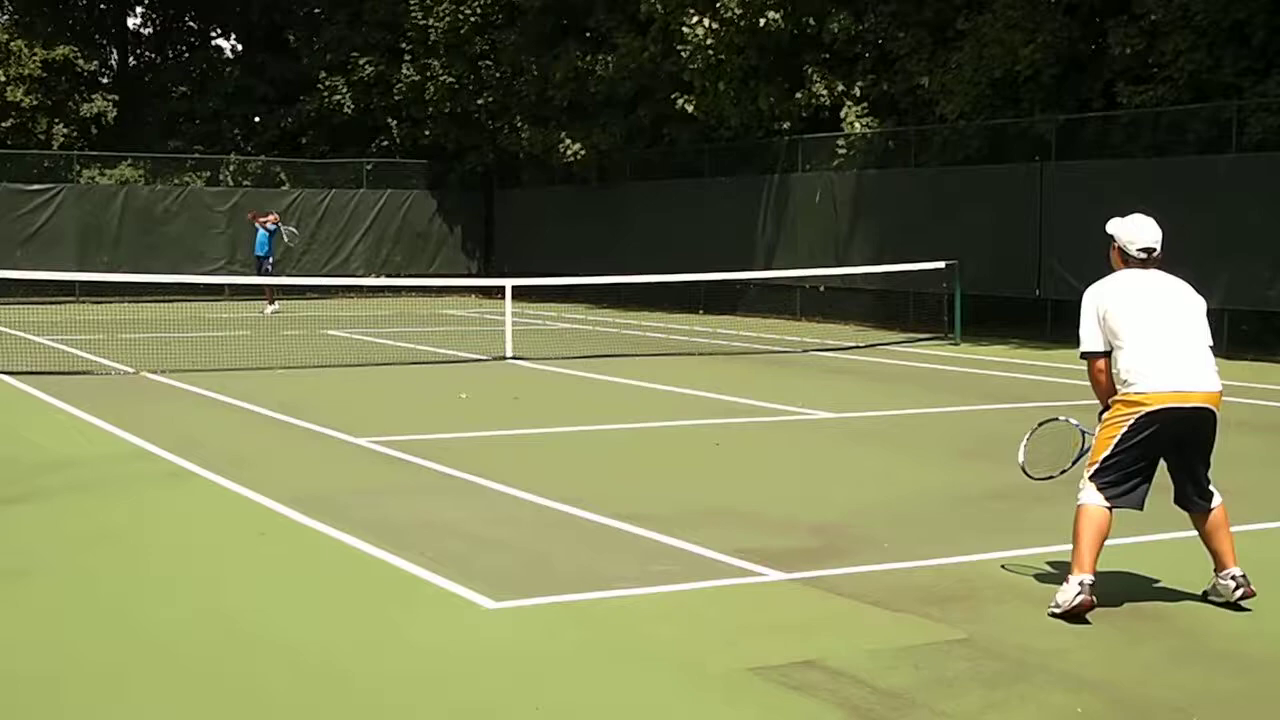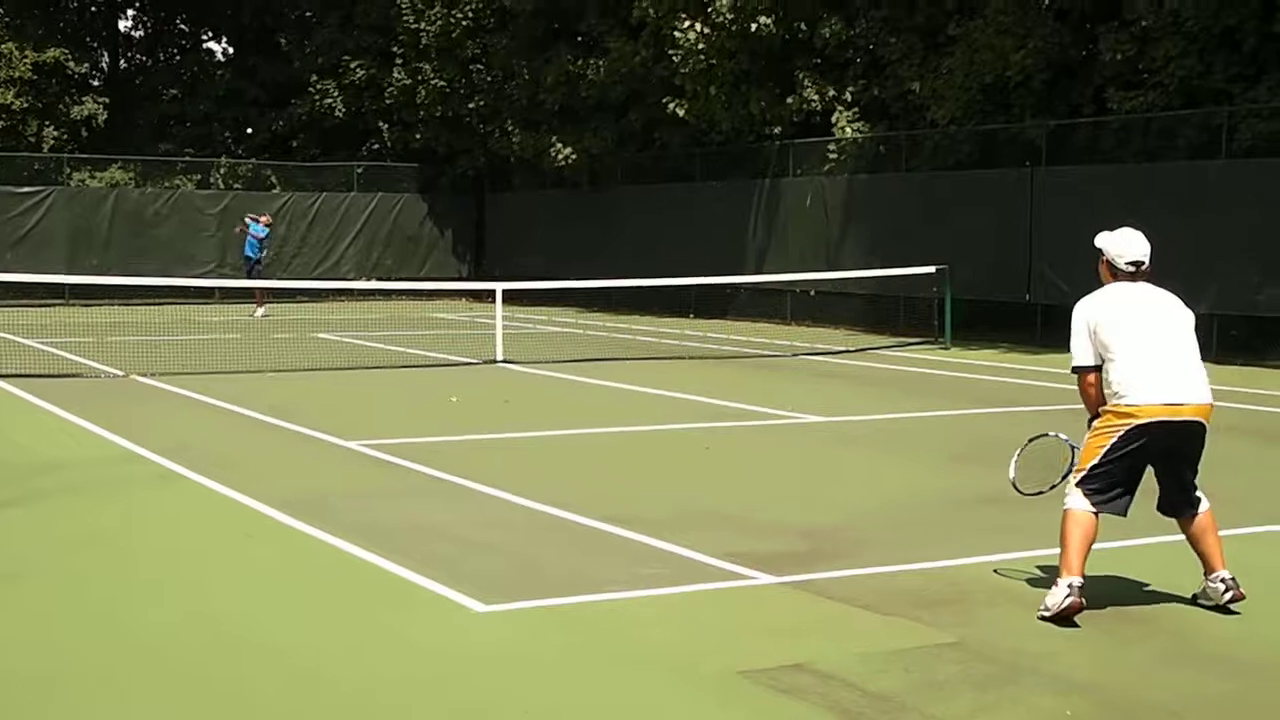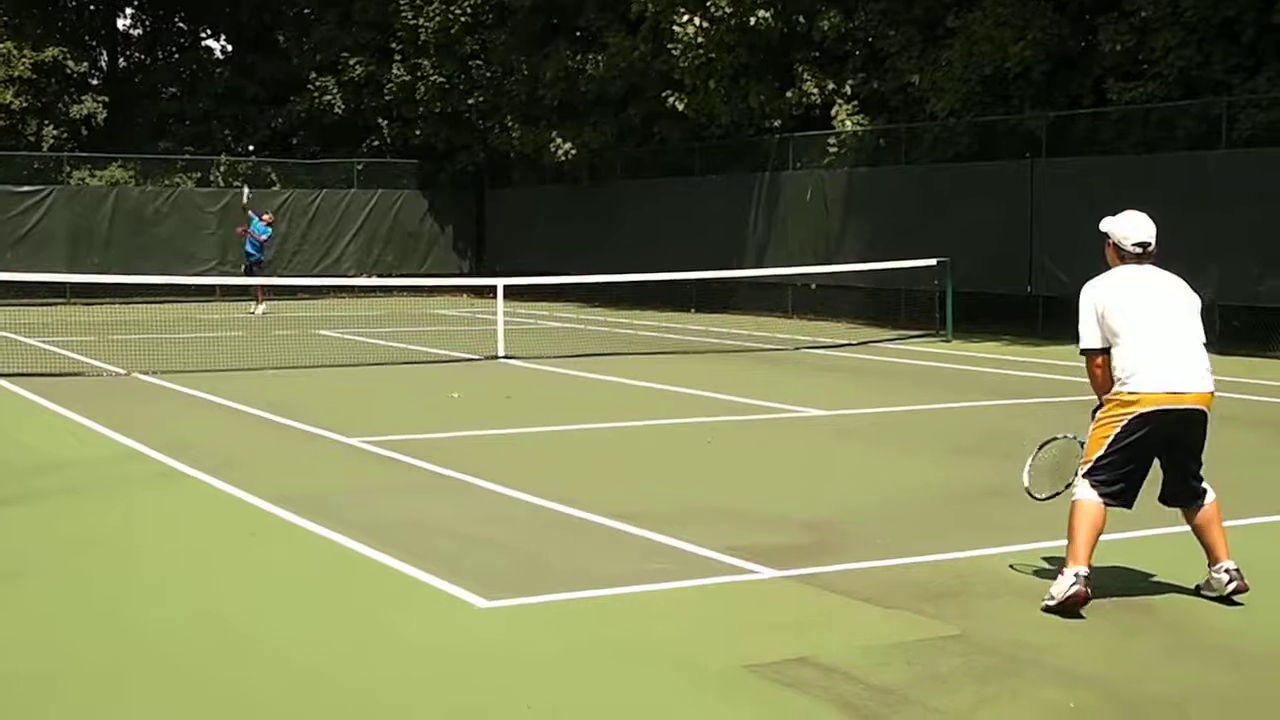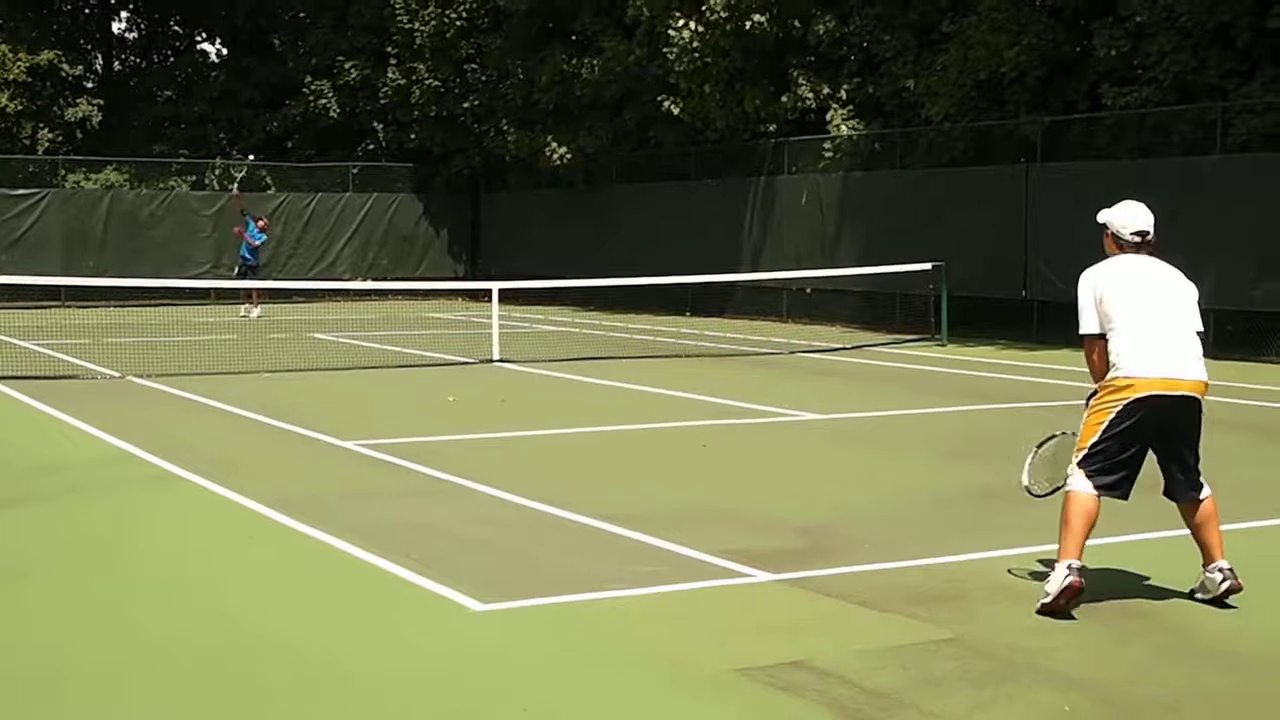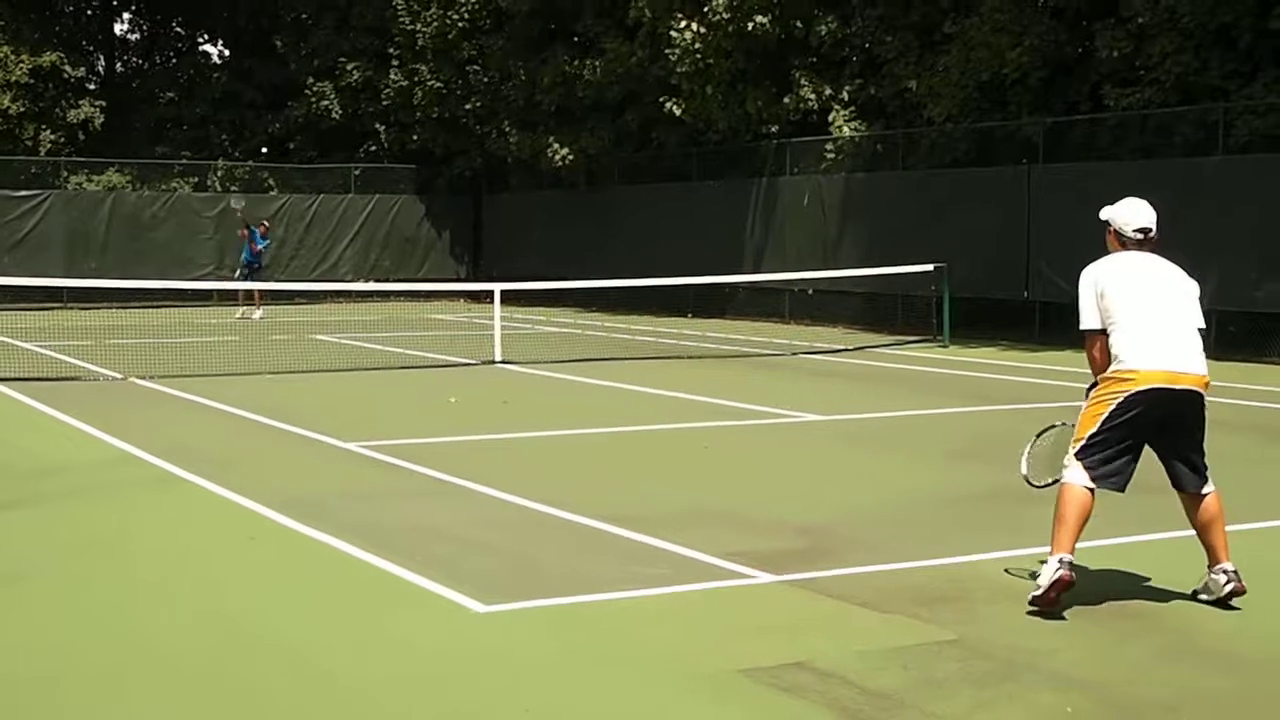
dt=0.1s
person 1, frame 1
left shoulder: (1099, 293)
right shoulder: (1185, 290)
left elbow: (1099, 368)
right elbow: (1199, 351)
left wrist: (1113, 412)
left hip: (1145, 398)
right hip: (1204, 396)
left knee: (1098, 487)
right knee: (1199, 491)
left ankle: (1080, 583)
right ankle: (1230, 577)
person 1, frame 2
left shoulder: (1089, 306)
right shoulder: (1173, 303)
left elbow: (1089, 381)
left wrist: (1102, 423)
left hip: (1136, 409)
right hip: (1194, 407)
left knee: (1084, 493)
right knee: (1185, 497)
left ankle: (1068, 586)
right ankle: (1220, 580)
person 1, frame 3
left shoulder: (1098, 288)
right shoulder: (1180, 288)
left elbow: (1097, 363)
right elbow: (1191, 346)
left wrist: (1111, 408)
left hip: (1141, 396)
right hip: (1197, 395)
left knee: (1093, 484)
right knee: (1190, 487)
left ankle: (1074, 577)
right ankle: (1224, 572)
person 1, frame 4
left shoulder: (1096, 276)
right shoulder: (1178, 278)
left elbow: (1095, 350)
right elbow: (1190, 337)
left wrist: (1106, 396)
left hip: (1134, 384)
right hip: (1190, 384)
left knee: (1087, 475)
right knee: (1188, 483)
left ankle: (1067, 570)
right ankle: (1218, 571)
person 1, frame 5
left shoulder: (1097, 273)
right shoulder: (1178, 274)
left elbow: (1096, 346)
right elbow: (1190, 334)
left wrist: (1106, 391)
left hip: (1136, 380)
right hip: (1191, 382)
left knee: (1082, 467)
right knee: (1195, 480)
left ankle: (1058, 564)
right ankle: (1223, 575)
